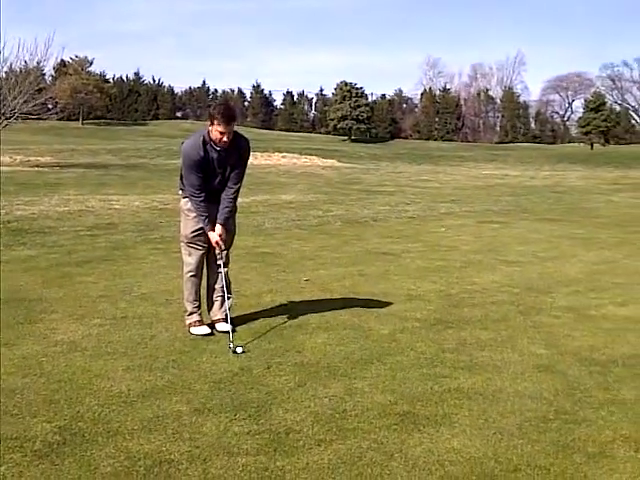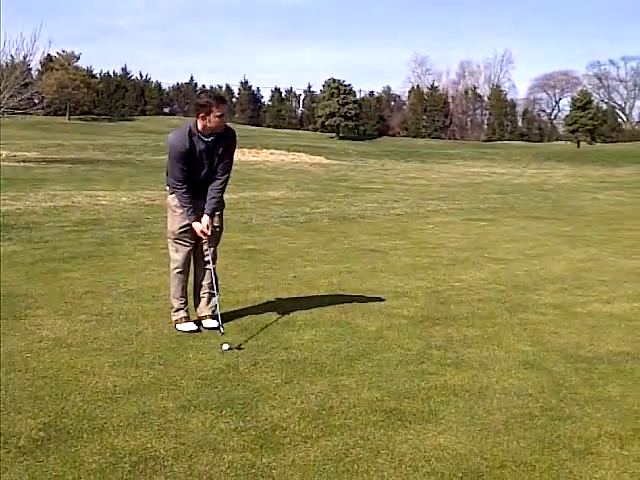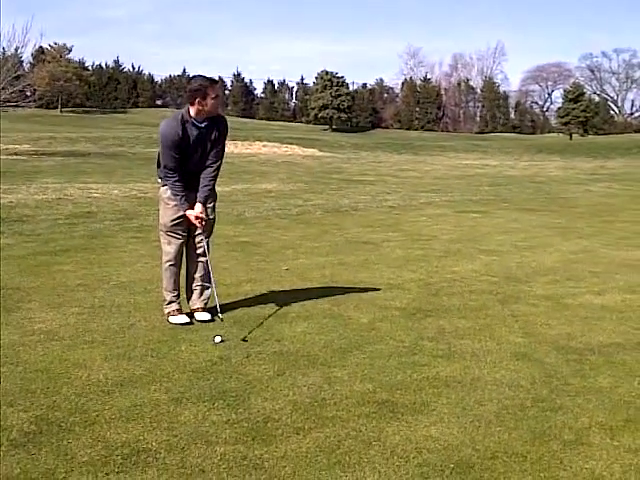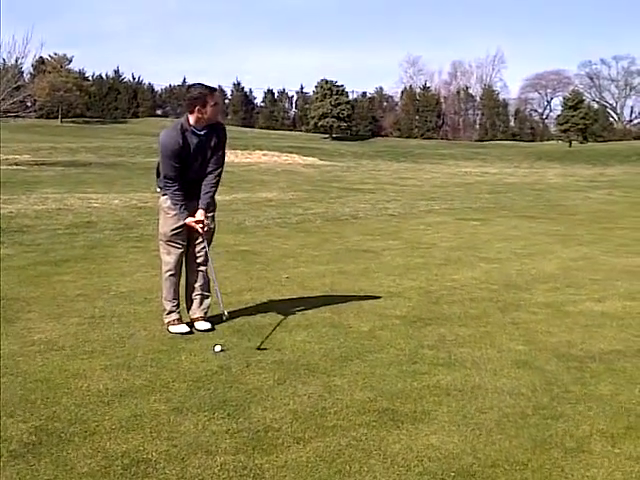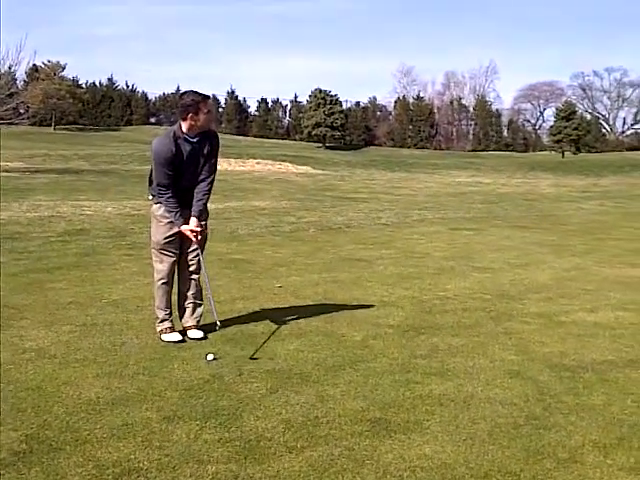
dt=0.2s
person 1, frame 1
left shoulder: (241, 145)
right shoulder: (192, 147)
left elbow: (232, 187)
right elbow: (196, 192)
left wrist: (221, 222)
right wrist: (208, 228)
left hip: (224, 203)
right hip: (195, 203)
left knee: (221, 260)
right knee: (194, 261)
left ankle: (219, 313)
right ankle: (193, 316)
person 1, frame 2
left shoulder: (228, 136)
right shoulder: (179, 139)
left elbow: (220, 178)
right elbow: (179, 184)
left wrist: (208, 213)
right wrist: (192, 219)
left hip: (211, 199)
right hip: (181, 198)
left knee: (208, 257)
right knee: (180, 257)
left ankle: (206, 310)
right ankle: (179, 313)
person 1, frame 3
left shoulder: (219, 124)
right shoulder: (171, 127)
left elbow: (212, 166)
right elbow: (171, 172)
left wrist: (201, 202)
right wrist: (185, 207)
left hip: (203, 191)
right hip: (174, 191)
left knee: (200, 250)
right knee: (173, 250)
left ankle: (198, 302)
right ankle: (172, 306)
person 1, frame 4
left shoulder: (218, 132)
right shoulder: (171, 137)
left elbow: (213, 173)
right elbow: (171, 181)
left wrist: (202, 208)
right wrist: (184, 215)
left hip: (203, 200)
right hip: (174, 200)
left knee: (200, 259)
right knee: (172, 260)
left ankle: (199, 312)
right ankle: (172, 315)
person 1, frame 5
left shoulder: (210, 139)
right shoulder: (164, 144)
left elbow: (205, 180)
right elbow: (165, 189)
left wrist: (195, 217)
right wrist: (180, 223)
left hip: (195, 208)
right hip: (166, 208)
left knee: (192, 267)
right knee: (165, 268)
left ankle: (191, 320)
right ankle: (164, 323)
